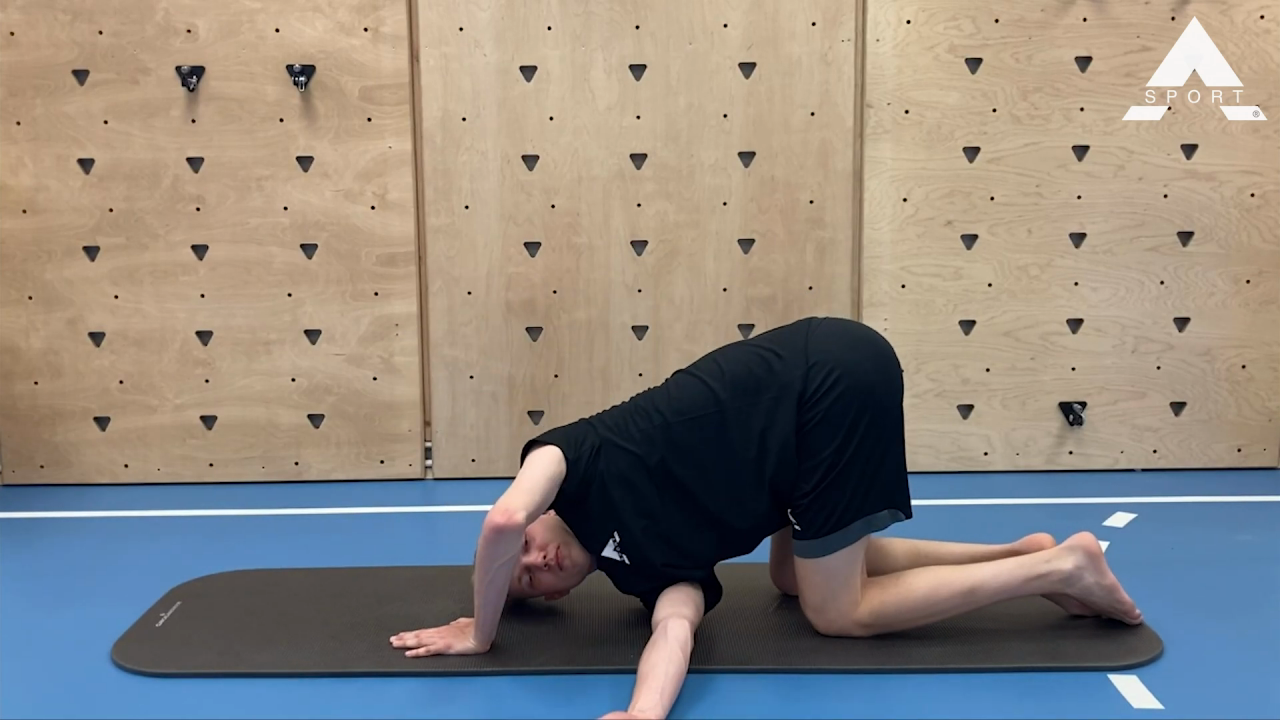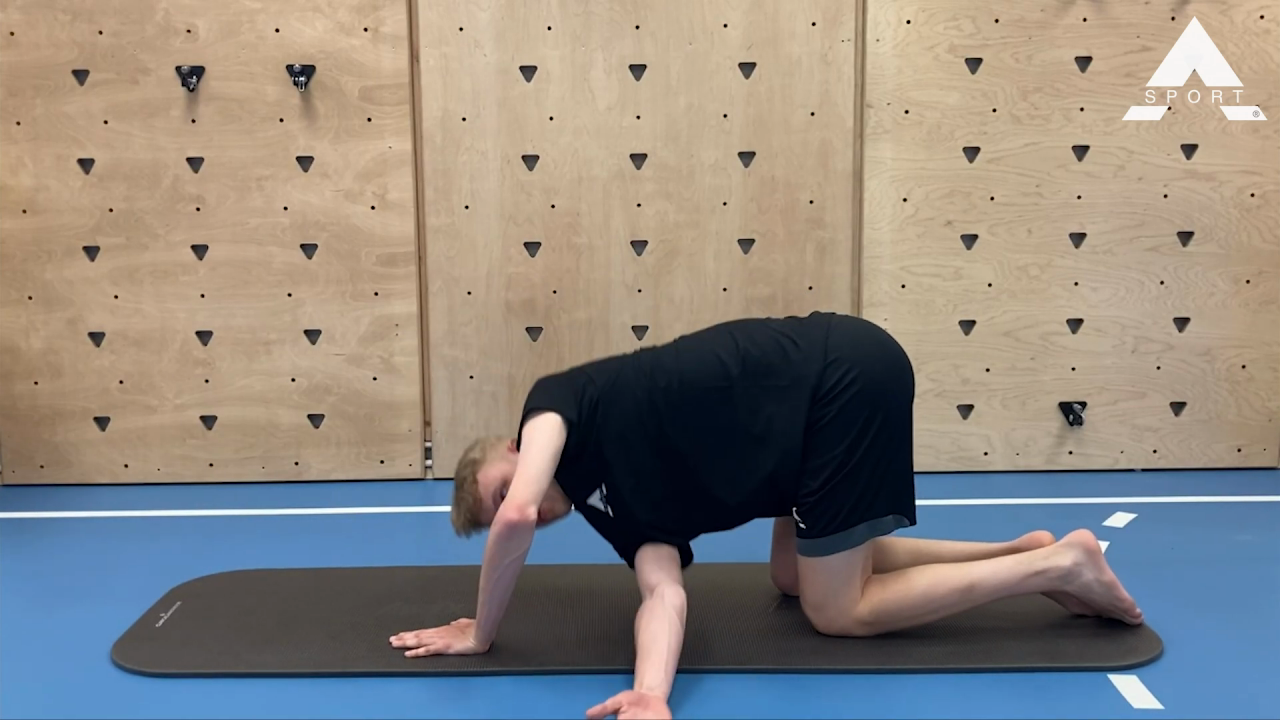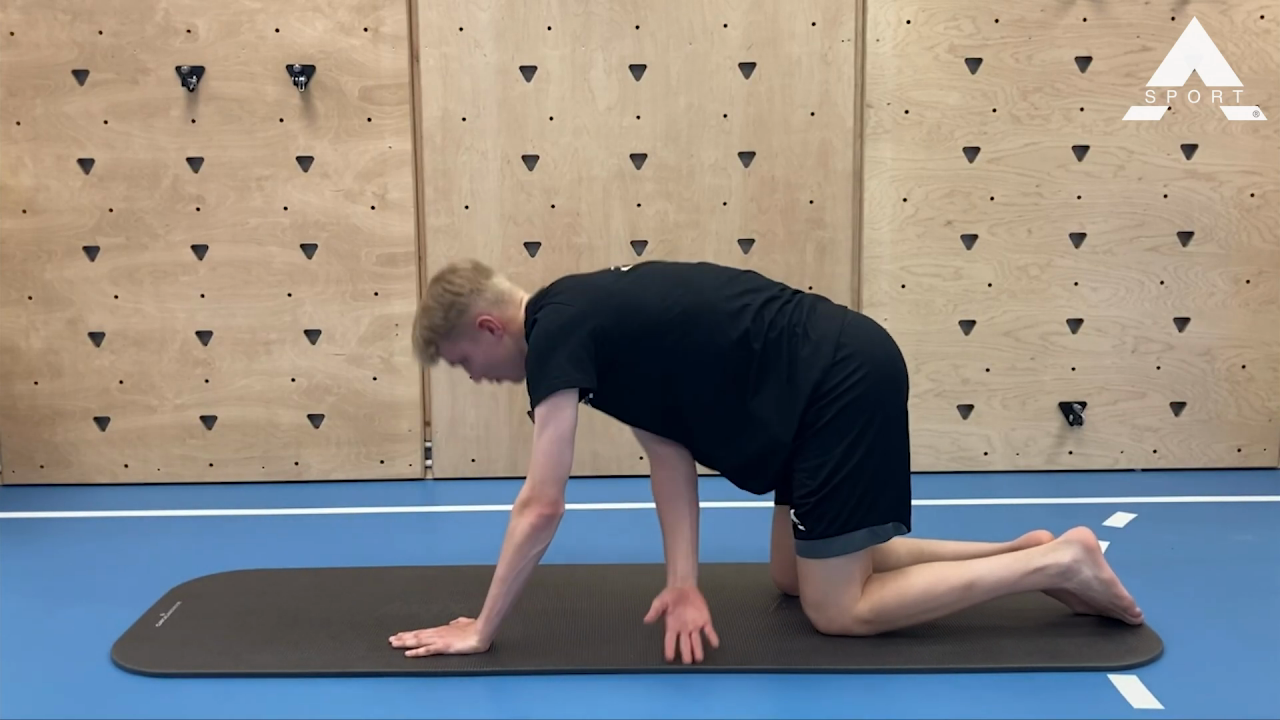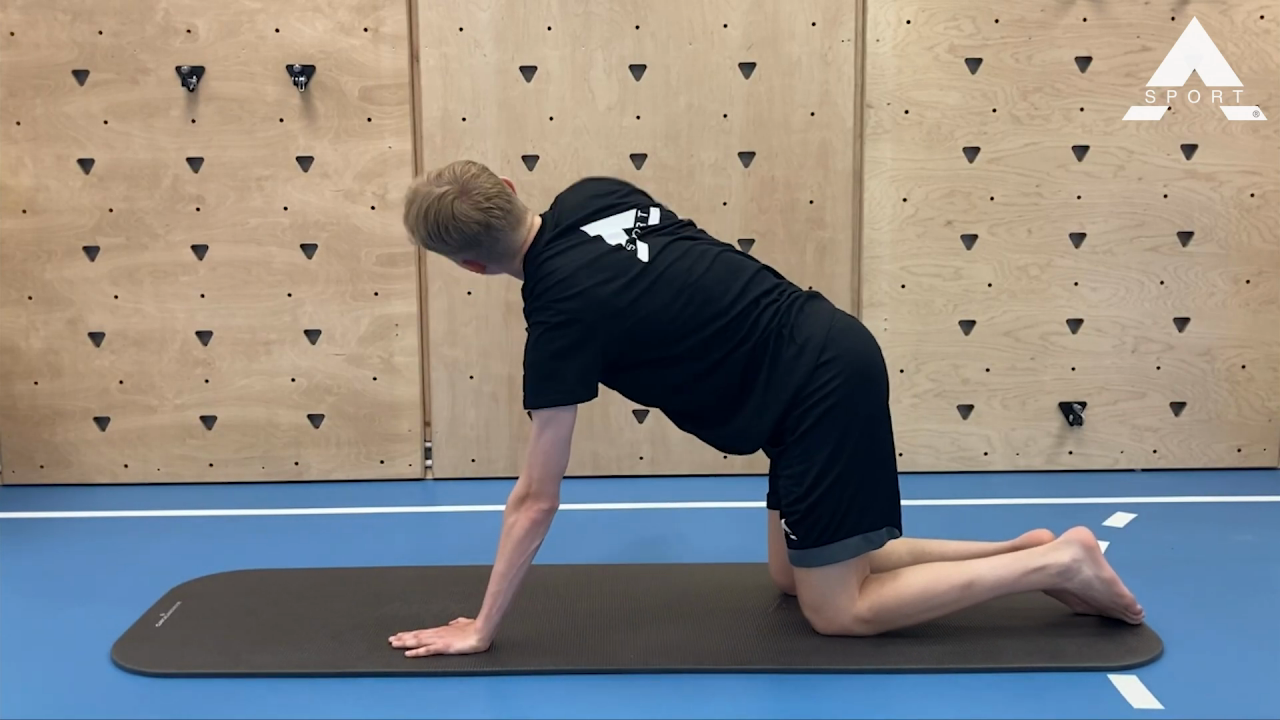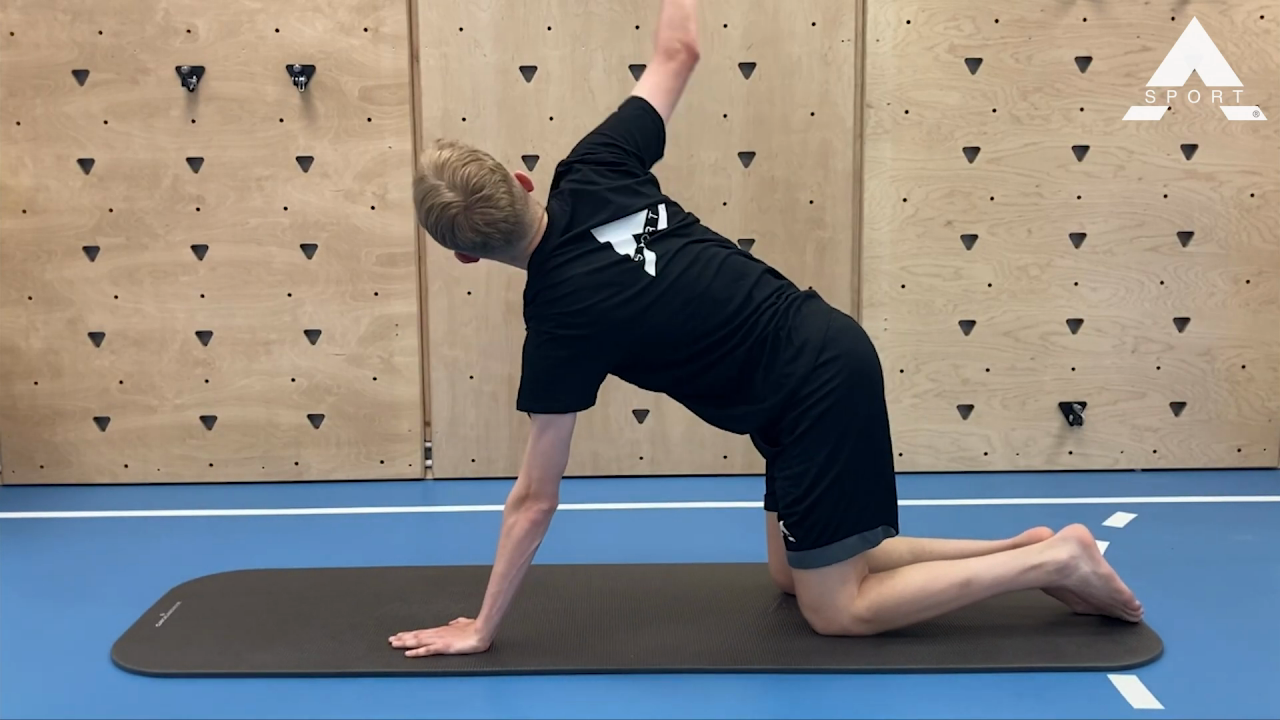
dt=0.4s
person 1, frame 1
left shoulder: (561, 458)
left elbow: (501, 522)
right elbow: (678, 627)
left wrist: (480, 633)
left hip: (833, 375)
right hip: (833, 373)
left knee: (837, 611)
right knee: (797, 576)
left ankle: (1060, 569)
right ankle: (1022, 552)
person 1, frame 2
left shoulder: (551, 404)
right shoulder: (610, 491)
left elbow: (518, 517)
right elbow: (663, 588)
left wrist: (479, 632)
left hip: (846, 379)
right hip: (844, 374)
left knee: (837, 609)
right knee: (797, 575)
left ankle: (1059, 566)
right ankle: (1021, 550)
person 1, frame 3
left shoulder: (555, 330)
right shoulder: (583, 309)
left elbow: (542, 504)
right elbow: (669, 441)
left wrist: (480, 630)
right wrist: (682, 588)
left hip: (842, 381)
right hip: (842, 365)
left knee: (836, 606)
right knee: (798, 572)
left ankle: (1058, 564)
right ankle: (1022, 550)
person 1, frame 4
left shoulder: (563, 310)
right shoulder: (588, 198)
left elbow: (536, 499)
left wrist: (480, 628)
left hip: (821, 387)
right hip: (828, 353)
left knee: (838, 609)
right knee: (796, 572)
left ankle: (1056, 563)
right ankle: (1025, 550)
person 1, frame 5
left shoulder: (563, 313)
right shoulder: (593, 172)
left elbow: (536, 498)
left wrist: (481, 628)
left hip: (815, 392)
right hip: (825, 355)
left knee: (837, 609)
right knee: (796, 573)
left ankle: (1056, 561)
right ankle: (1025, 547)
